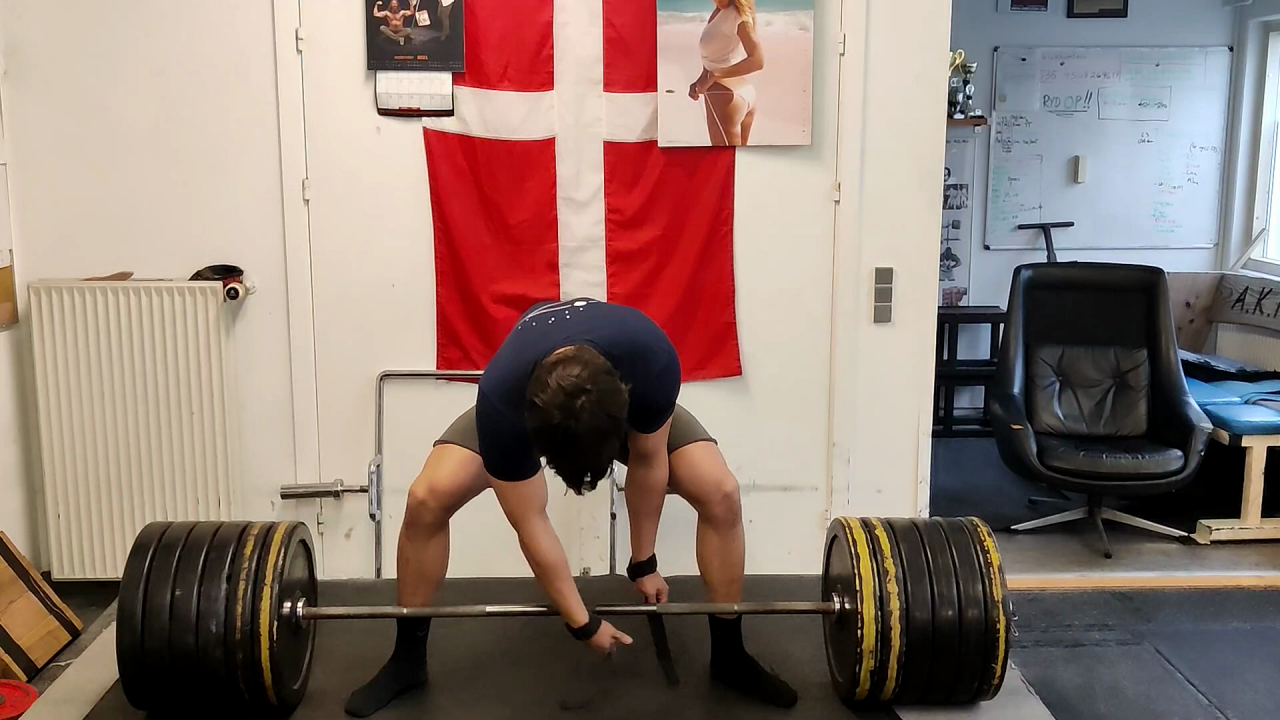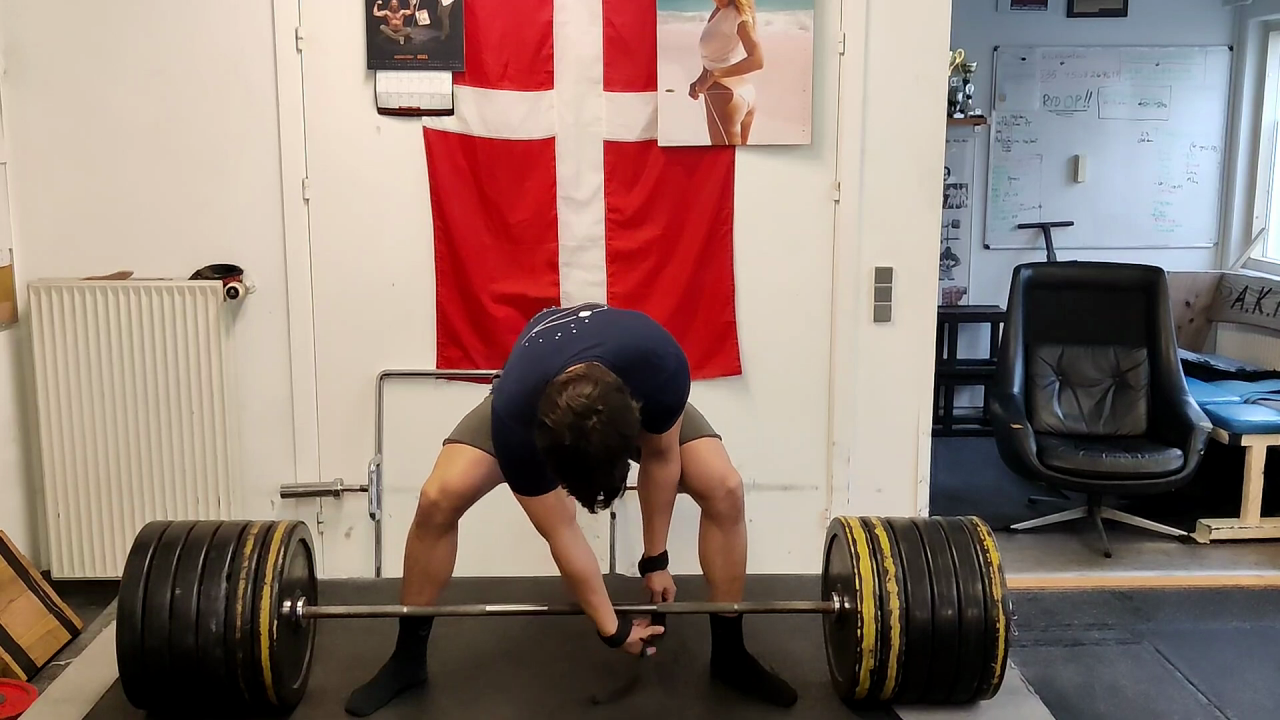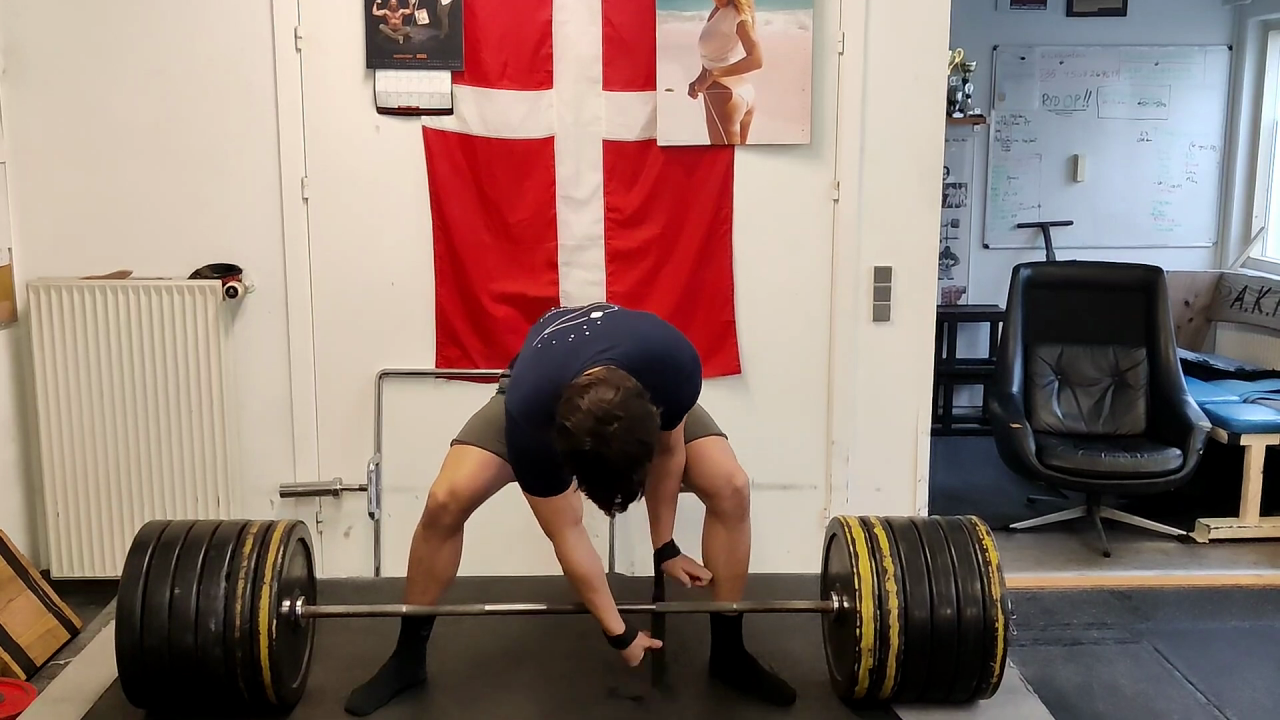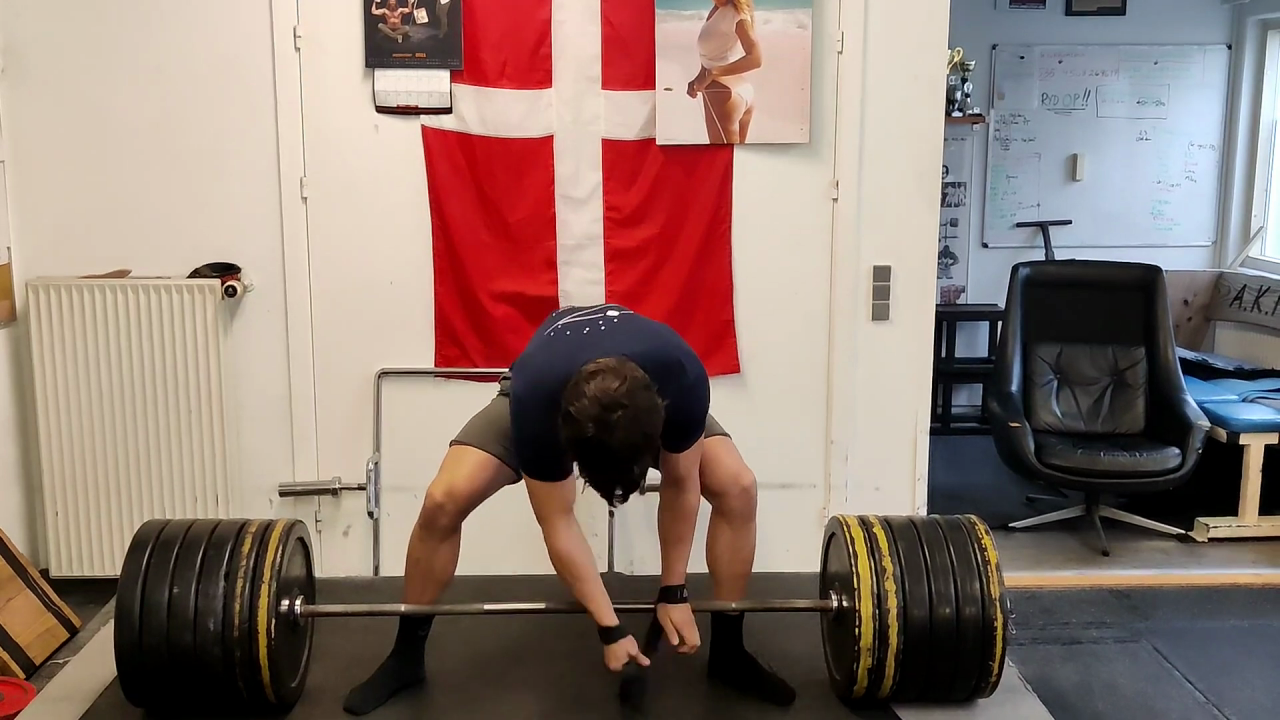
dt=0.2s
person 1, frame 1
left shoulder: (650, 359)
right shoulder: (502, 401)
left elbow: (649, 462)
right elbow: (530, 524)
left wrist: (643, 563)
right wrist: (582, 623)
left hip: (630, 400)
right hip: (525, 394)
left knee: (720, 493)
right knee: (427, 499)
left ankle: (729, 655)
right ankle: (407, 658)
person 1, frame 2
left shoulder: (660, 363)
right shoulder: (516, 413)
left elbow: (661, 458)
right elbow: (561, 533)
left wrist: (654, 562)
right wrist: (614, 630)
left hip: (633, 381)
right hip: (530, 389)
left knee: (723, 489)
right knee: (438, 499)
left ankle: (729, 653)
right ankle: (408, 657)
person 1, frame 3
left shoulder: (673, 364)
right shoulder: (531, 414)
left elbow: (672, 449)
right elbow: (567, 535)
left wrist: (666, 549)
right wrist: (620, 633)
left hip: (643, 380)
right hip: (540, 388)
left knee: (729, 488)
right knee: (446, 500)
left ankle: (728, 653)
right ankle: (408, 657)
person 1, frame 4
left shoulder: (682, 378)
right shoulder: (535, 401)
left elbow: (681, 484)
right elbow: (559, 526)
left wrist: (673, 592)
right wrist: (609, 630)
left hip: (650, 389)
right hip: (550, 392)
left knee: (737, 489)
right knee: (444, 501)
left ankle: (728, 653)
right ankle: (406, 656)
